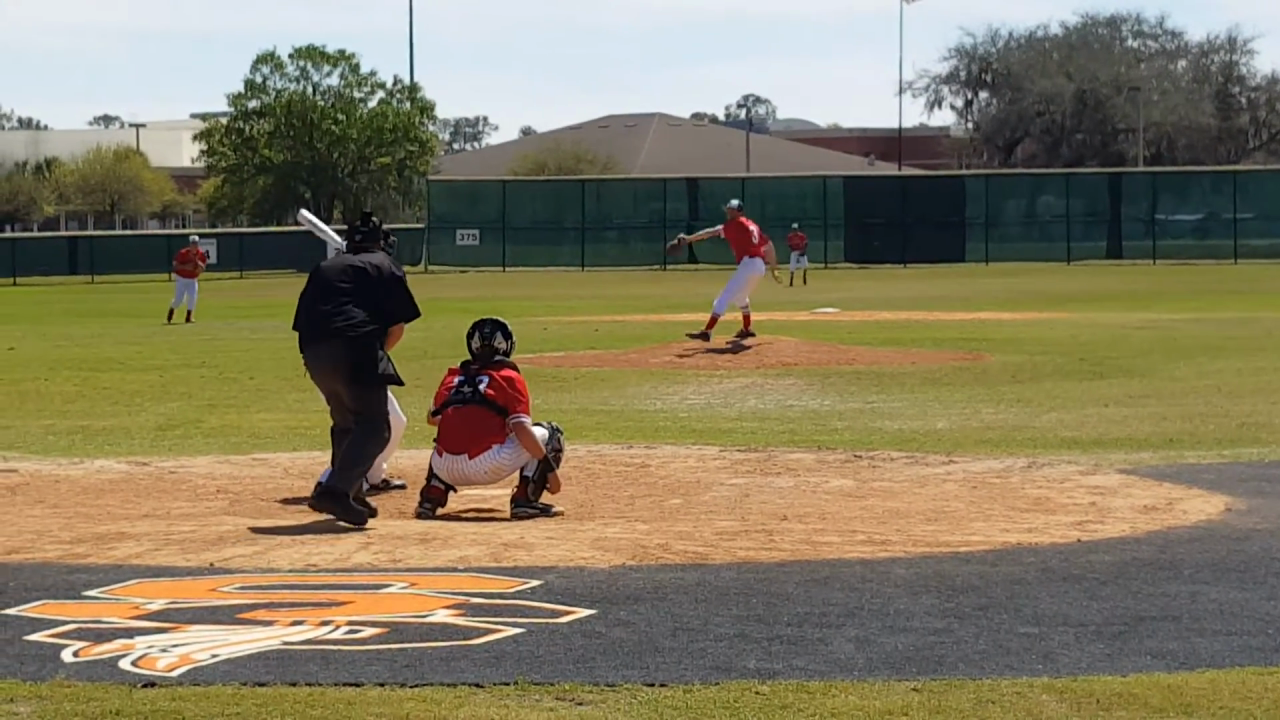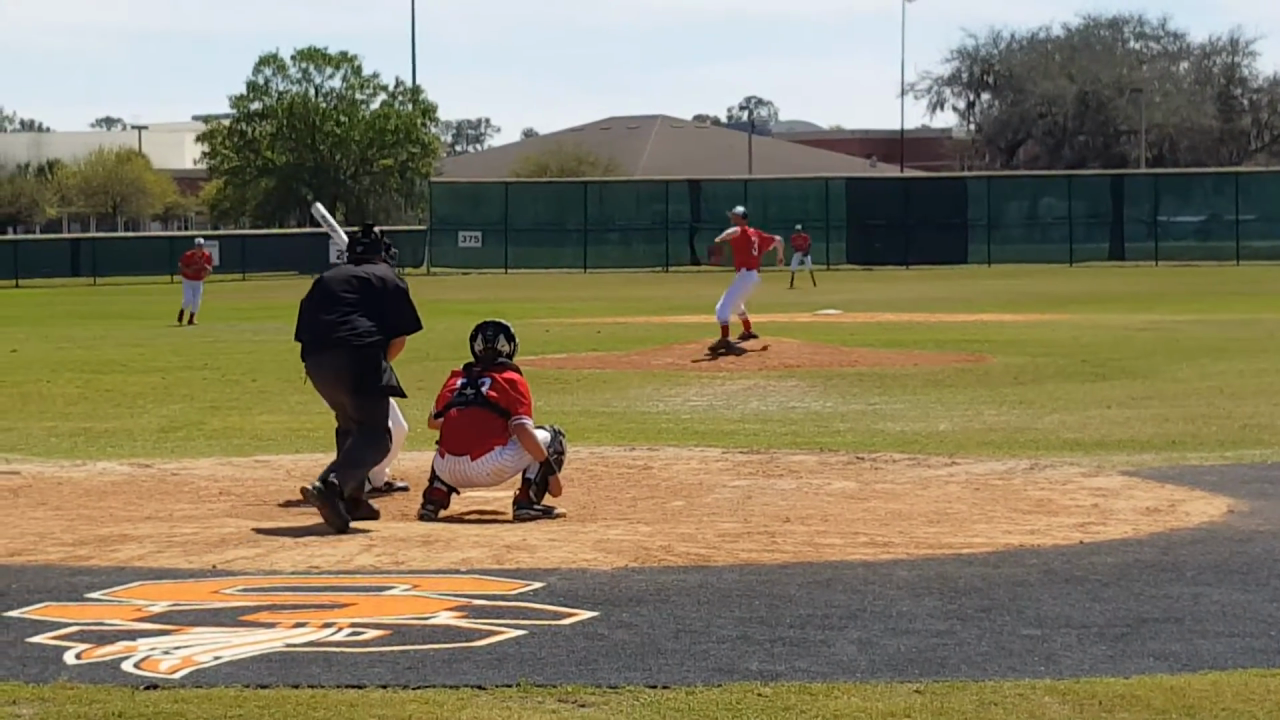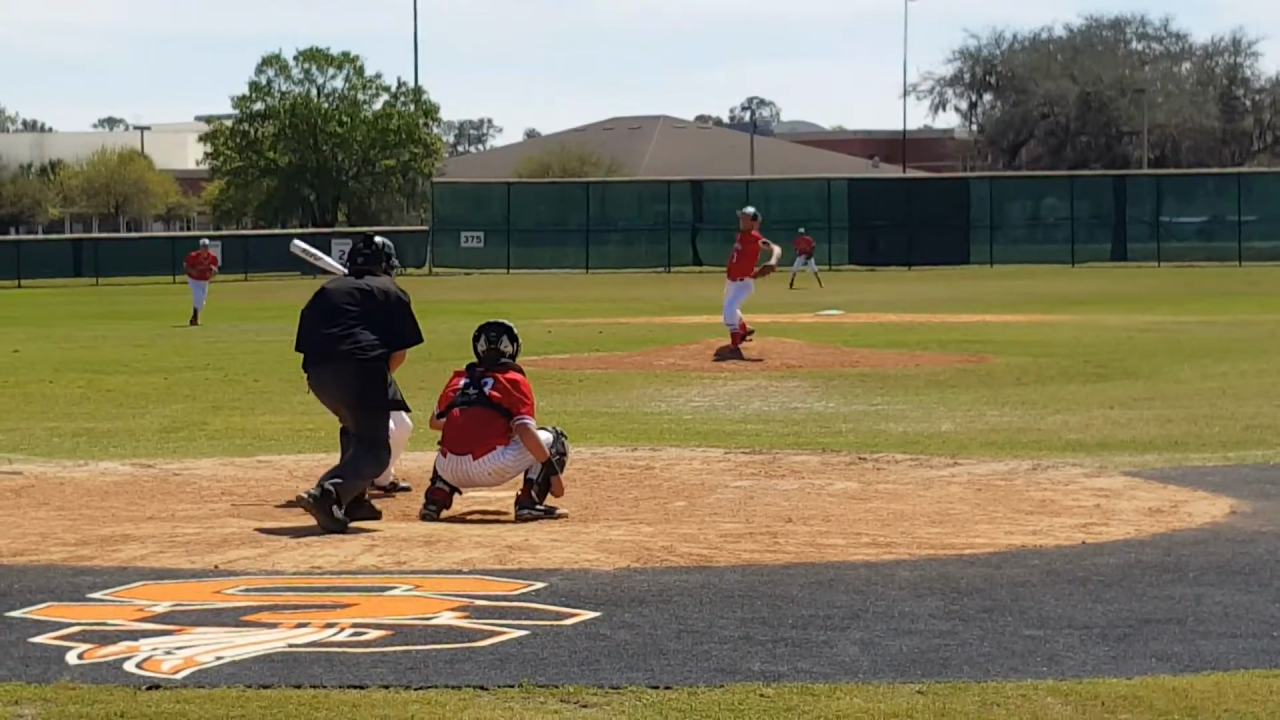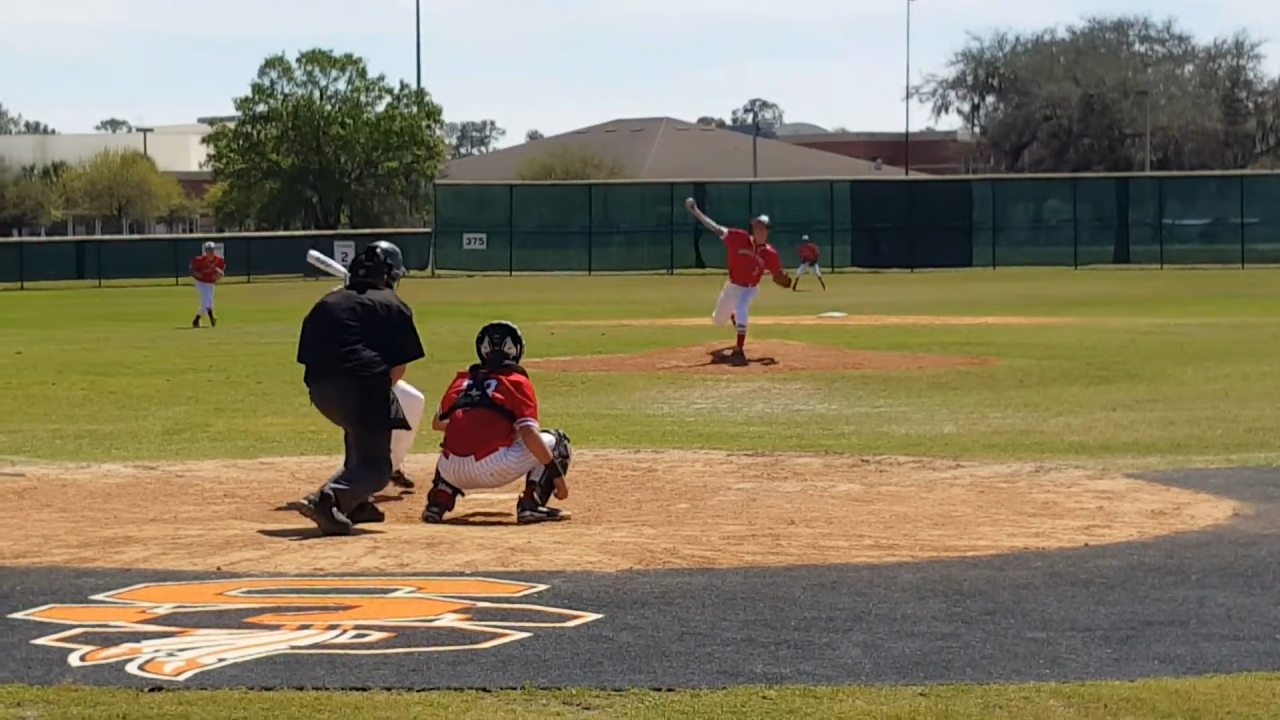
dt=0.1s
person 1, frame 1
left shoulder: (323, 268)
right shoulder: (385, 265)
left elbow: (303, 320)
right elbow: (397, 327)
right wrist: (378, 352)
left hip: (315, 352)
right hip: (355, 349)
left knee: (346, 422)
right knee: (374, 426)
left ankle: (347, 494)
right ankle: (337, 490)
person 1, frame 2
left shoulder: (325, 279)
right shoulder: (388, 279)
left elbow: (305, 331)
right elbow: (399, 338)
right wrist: (380, 361)
left hip: (316, 361)
right hip: (359, 358)
left knee: (352, 425)
right knee: (375, 436)
left ankle: (351, 498)
right ankle: (332, 485)
person 1, frame 3
left shoulder: (326, 290)
right shoulder: (390, 291)
left elbow: (305, 341)
right elbow: (400, 351)
right wrist: (380, 375)
left hip: (319, 373)
right hip: (360, 370)
left knee: (356, 429)
right knee: (374, 450)
left ankle: (352, 500)
right ankle: (327, 491)
person 1, frame 4
left shoulder: (326, 302)
right shoulder: (392, 305)
left elbow: (308, 356)
right elbow: (400, 366)
right wrist: (381, 386)
left hip: (320, 388)
right hip: (363, 386)
left knee: (359, 433)
right knee: (375, 466)
left ankle: (354, 503)
right ankle: (330, 498)
person 2, frame 1
left shoulder: (452, 376)
right shoulder: (510, 377)
left elbow: (433, 418)
right elbow: (522, 430)
right wrist: (550, 467)
left hip: (445, 468)
right hip: (488, 465)
right knee: (550, 434)
left ankle: (431, 498)
right ankle: (525, 500)
person 2, frame 2
left shoulder: (455, 378)
right shoulder: (512, 379)
left elbow: (433, 422)
right elbow: (524, 432)
right wrist: (551, 470)
left hip: (448, 471)
right hip: (490, 468)
right knee: (552, 437)
left ankle: (434, 500)
right ankle: (527, 503)
person 2, frame 3
left shoulder: (458, 379)
right shoulder: (515, 380)
left elbow: (435, 423)
right elbow: (526, 432)
right wrist: (553, 471)
left hip: (450, 470)
right hip: (492, 467)
right knee: (555, 439)
left ankle: (436, 499)
right ankle: (529, 503)
person 2, frame 4
left shoulder: (461, 380)
right shoulder: (518, 381)
left elbow: (438, 424)
right elbow: (529, 434)
right wrist: (556, 472)
left hip: (452, 472)
right hip: (494, 469)
right knee: (557, 441)
left ankle: (438, 501)
right ankle: (532, 504)
